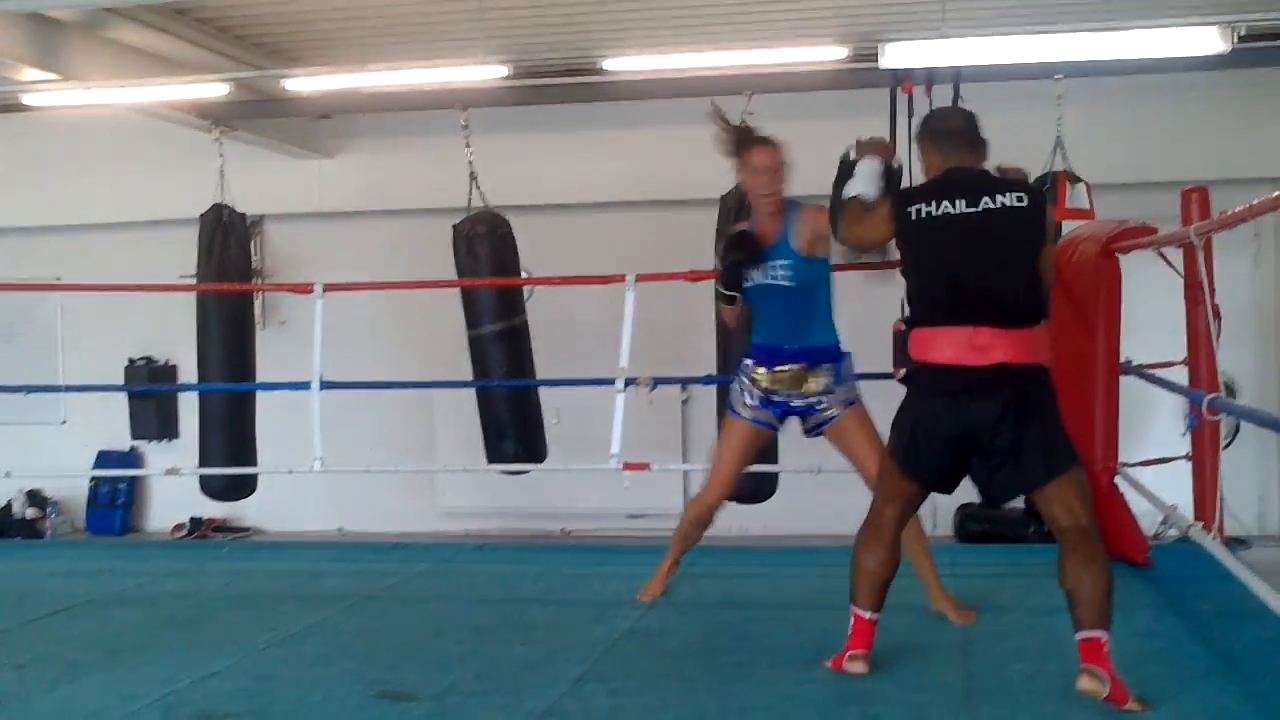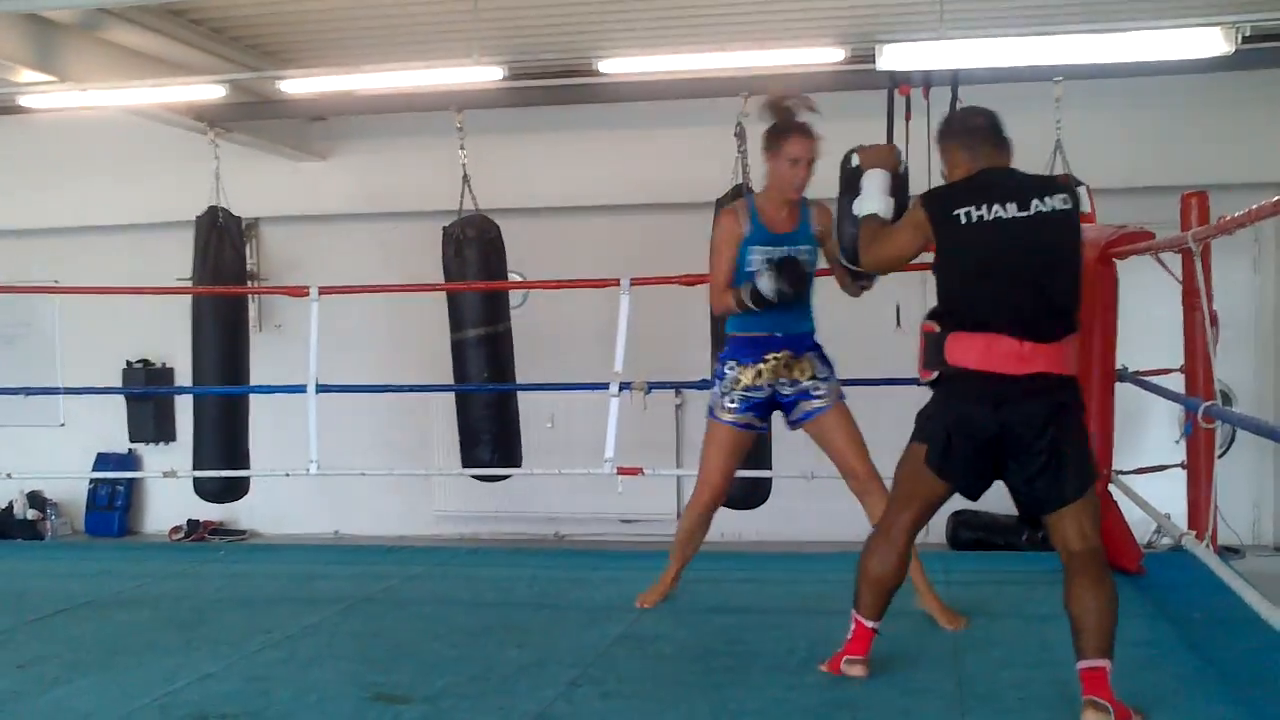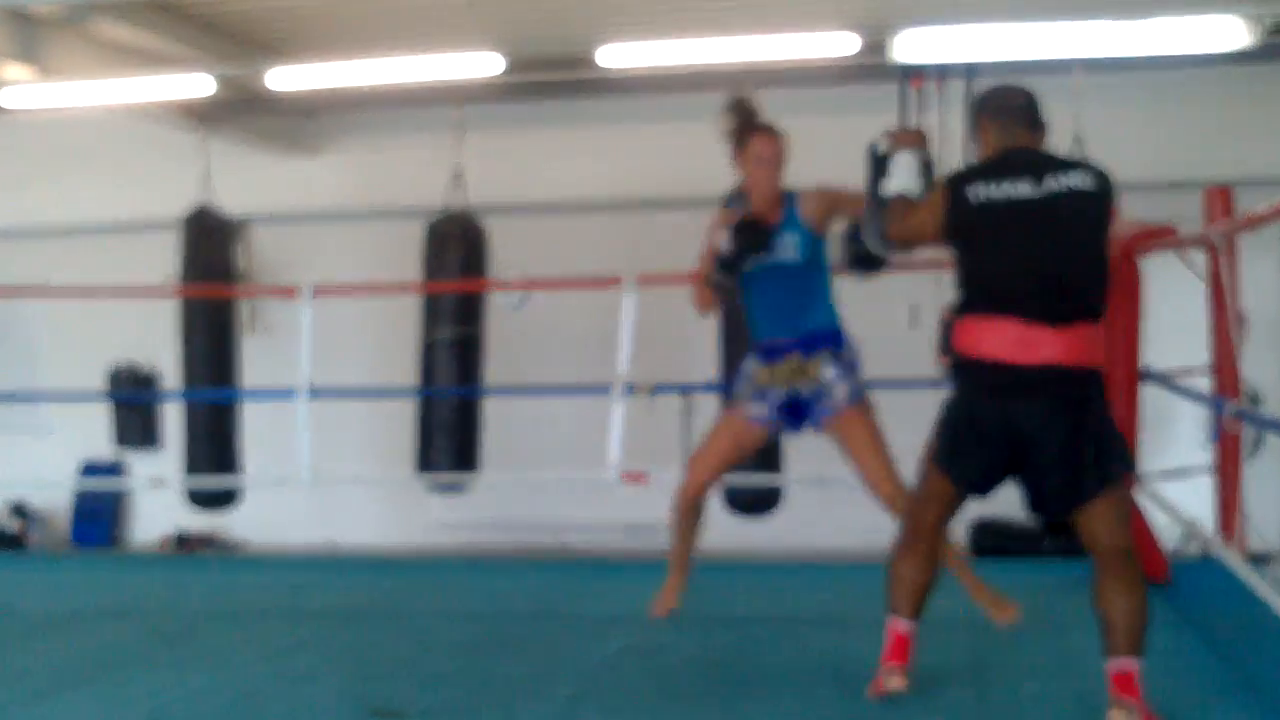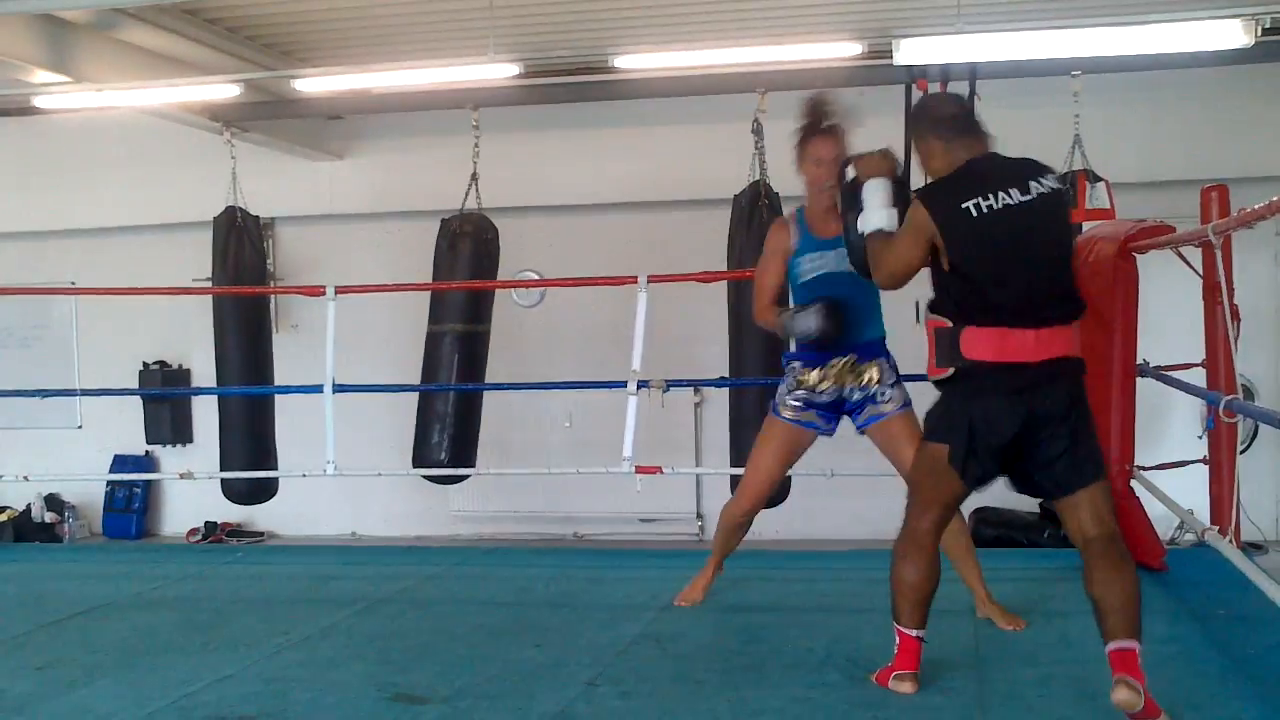
dt=0.4s
person 1, frame 1
left shoulder: (910, 205)
right shoulder: (1028, 200)
left elbow: (853, 232)
left wrist: (868, 166)
left hip: (937, 392)
right hip: (1015, 390)
left knee: (886, 516)
right knee: (1077, 526)
left ankle: (858, 645)
right ankle: (1095, 664)
person 1, frame 2
left shoulder: (941, 207)
right shoulder: (1064, 198)
left elbow: (873, 256)
left wrist: (875, 179)
left hip: (966, 395)
right hip: (1047, 399)
left knee: (898, 521)
right knee: (1082, 546)
left ankle: (856, 649)
person 1, frame 3
left shoulder: (964, 188)
right shoulder: (1094, 183)
left elbow: (899, 230)
left wrist: (904, 161)
left hip: (986, 386)
right hip: (1068, 389)
left knee: (924, 521)
right knee: (1112, 546)
left ankle: (895, 661)
person 1, frame 4
left shoulder: (935, 204)
right shoulder: (1046, 180)
left elbow: (885, 272)
left wrist: (875, 190)
left hip: (978, 388)
right hip: (1056, 384)
left knee: (922, 525)
right knee: (1098, 533)
left ankle: (904, 663)
person 2, frame 1
left shoulder: (813, 219)
right shoulder: (743, 234)
right elbow: (731, 319)
right wrist: (729, 281)
left hip: (822, 374)
right hip: (762, 374)
right knee: (716, 491)
left ankle: (937, 592)
right ankle: (667, 566)
person 2, frame 2
left shoulder: (818, 217)
right shoulder: (734, 217)
left elbow: (854, 289)
right elbow: (717, 301)
right wrist: (758, 292)
left hip: (804, 365)
right hip: (744, 367)
left knee: (866, 478)
right knee: (708, 494)
left ankle: (927, 596)
right ankle: (670, 575)
person 2, frame 3
left shoulder: (810, 205)
right shoulder: (728, 223)
left elbow: (868, 209)
right elbow: (704, 303)
right wrist: (722, 263)
left hip: (825, 366)
right hip: (766, 370)
left knee: (888, 489)
right knee: (695, 480)
left ankle: (969, 582)
right ankle: (677, 577)
person 2, frame 4
right shoulder: (785, 231)
right elbow: (762, 310)
right wrist: (797, 322)
left hip: (871, 371)
right hip: (808, 376)
right knee: (750, 494)
left ankle: (983, 599)
right ankle: (712, 567)
